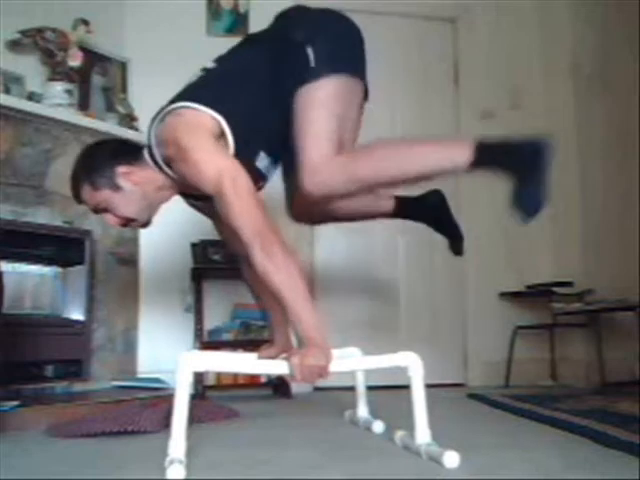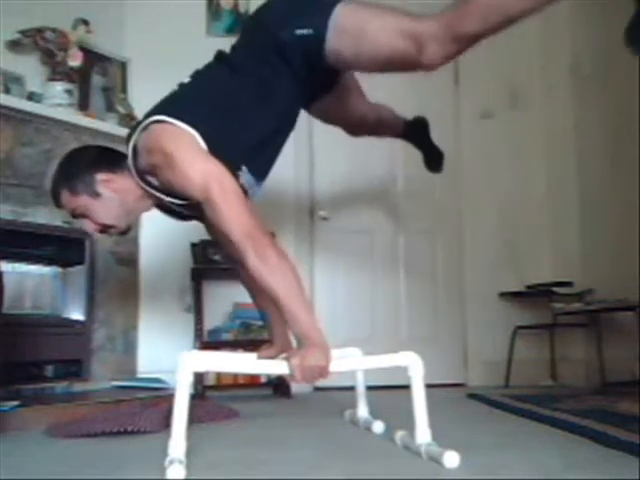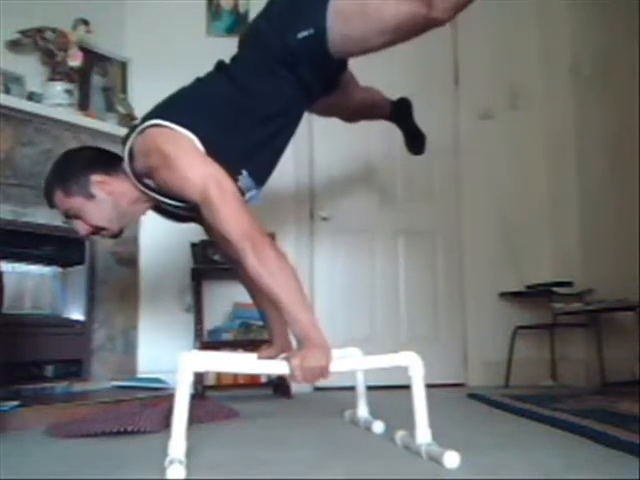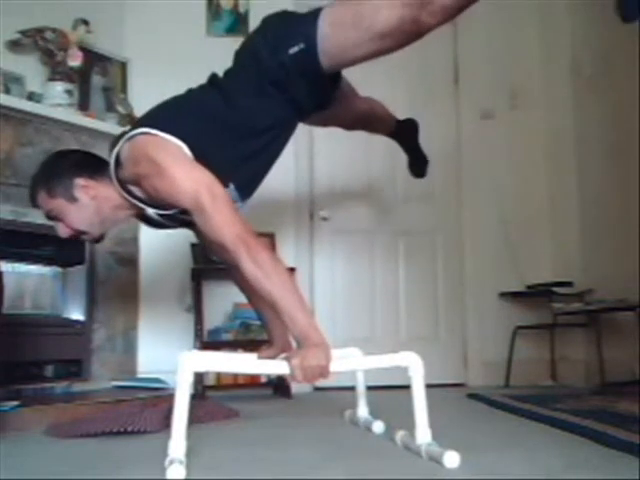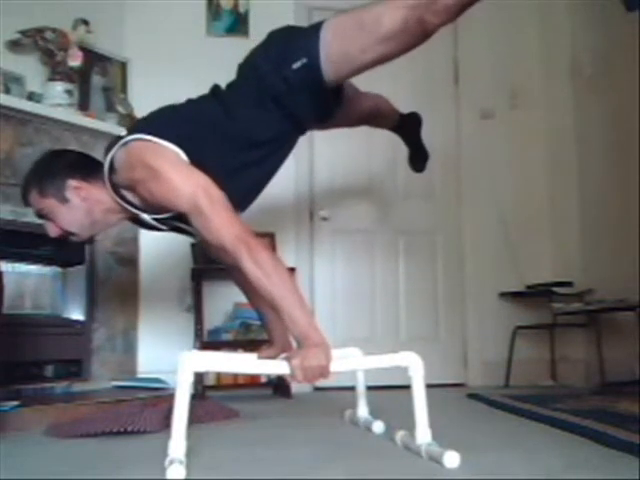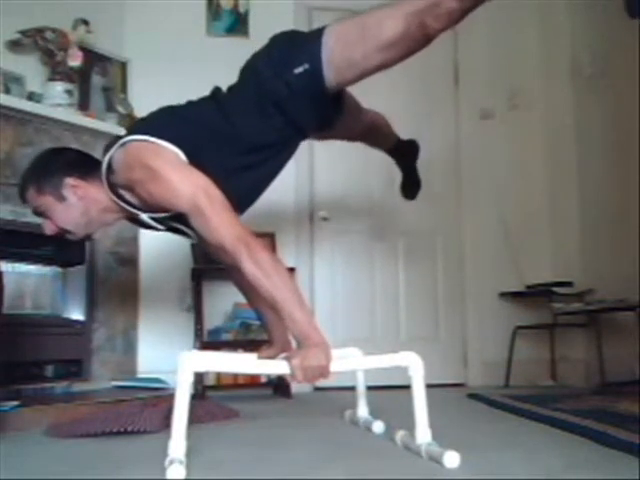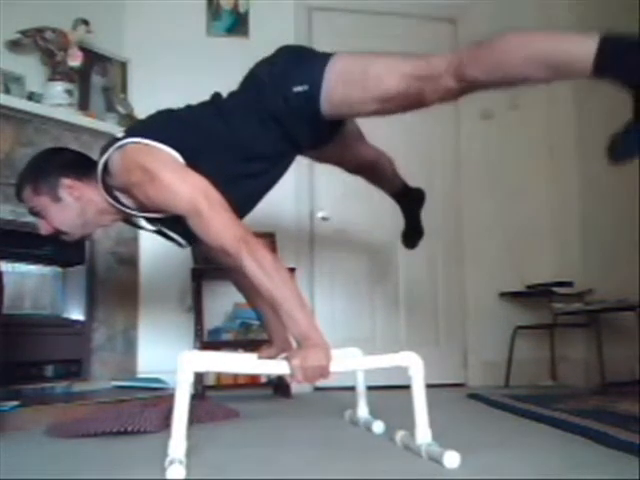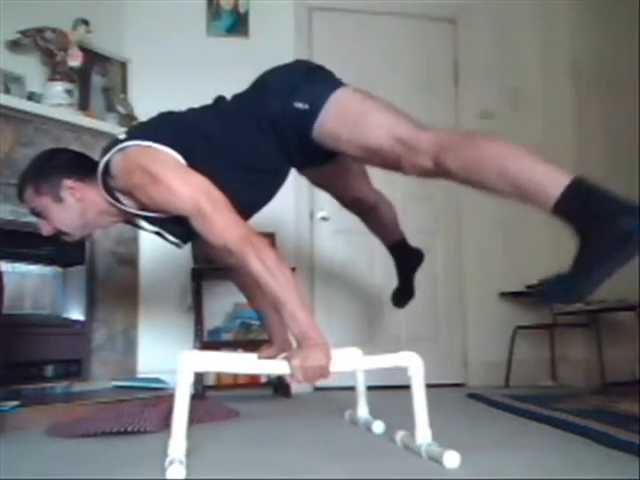
dt=0.5s
person 1, frame 1
left shoulder: (182, 148)
right shoulder: (178, 178)
left elbow: (262, 245)
right elbow: (248, 249)
left wrist: (316, 343)
right wrist: (282, 338)
left hip: (311, 41)
right hip: (283, 71)
left knee: (320, 183)
right knee: (306, 206)
left ankle: (497, 153)
right ankle: (423, 208)
person 1, frame 2
left shoulder: (164, 153)
right shoulder: (165, 188)
left elbow: (255, 246)
right elbow: (242, 252)
left wrist: (313, 341)
right wrist: (281, 336)
right hip: (274, 63)
left knee: (430, 43)
right knee: (359, 118)
right ankle: (413, 132)
person 1, frame 3
left shoulder: (161, 156)
right shoulder: (167, 196)
left elbow: (253, 247)
right elbow: (241, 254)
left wrist: (313, 342)
right wrist: (280, 339)
left hip: (294, 38)
right hip: (287, 64)
right knee: (352, 107)
right ankle: (397, 112)
person 1, frame 4
left shoulder: (149, 164)
right shoulder: (153, 205)
left elbow: (244, 249)
right elbow: (232, 256)
left wrist: (312, 341)
right wrist: (280, 339)
left hip: (286, 54)
right hip: (280, 76)
right knee: (355, 115)
right ankle: (400, 132)
person 1, frame 5
left shoulder: (144, 169)
right shoulder: (143, 206)
left elbow: (244, 248)
right elbow: (232, 257)
left wrist: (312, 341)
right wrist: (280, 338)
left hip: (290, 71)
right hip: (283, 98)
right knee: (360, 110)
right ankle: (404, 126)
person 1, frame 6
left shoulder: (140, 169)
right shoulder: (141, 206)
left elbow: (242, 247)
right elbow: (230, 256)
left wrist: (312, 341)
right wrist: (279, 337)
left hip: (291, 75)
right hip: (288, 102)
right knee: (361, 126)
right ankle: (401, 151)
person 1, frame 7
left shoulder: (136, 171)
right shoulder: (135, 206)
left elbow: (240, 246)
right elbow: (231, 257)
left wrist: (311, 339)
right wrist: (279, 338)
left hip: (290, 86)
right hip: (287, 116)
left knee: (442, 76)
right knee: (360, 158)
right ankle: (407, 199)
person 1, frame 8
left shoulder: (136, 170)
right shoulder: (134, 207)
left elbow: (244, 244)
right elbow: (232, 255)
left wrist: (312, 340)
right wrist: (278, 337)
left hip: (291, 98)
right hip: (287, 127)
left knee: (424, 151)
right knee: (358, 195)
right ankle: (403, 257)
